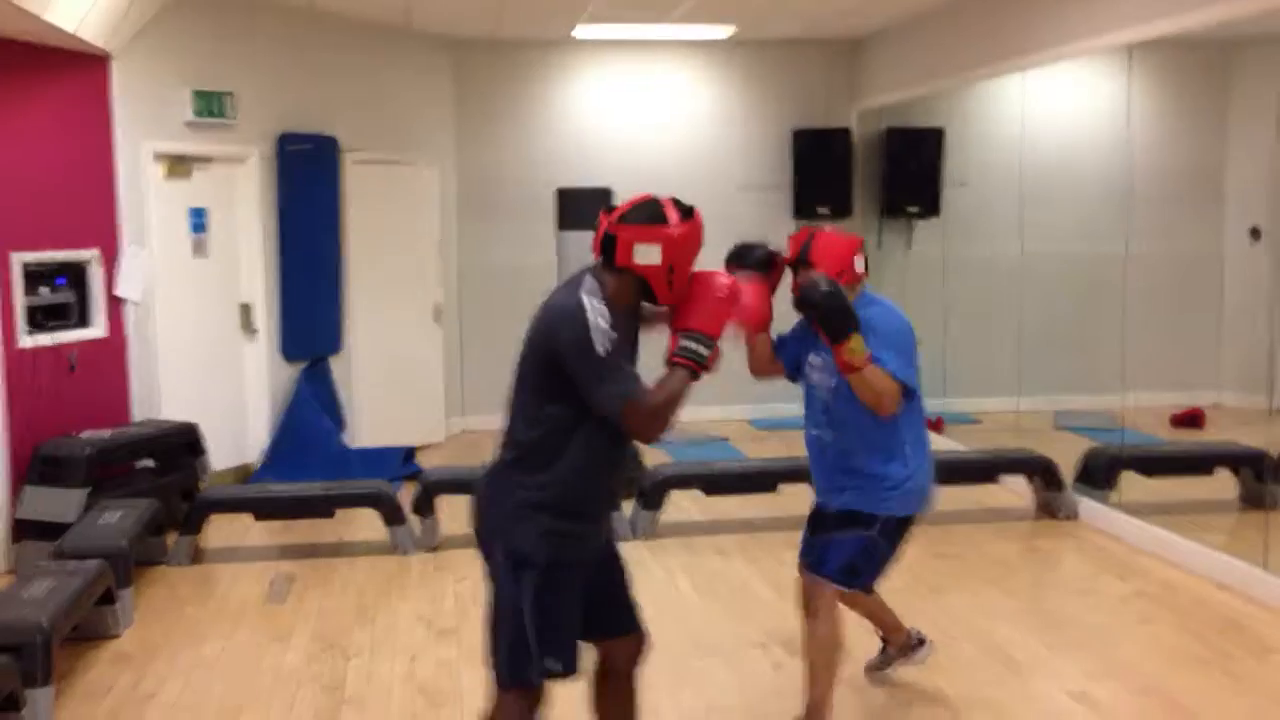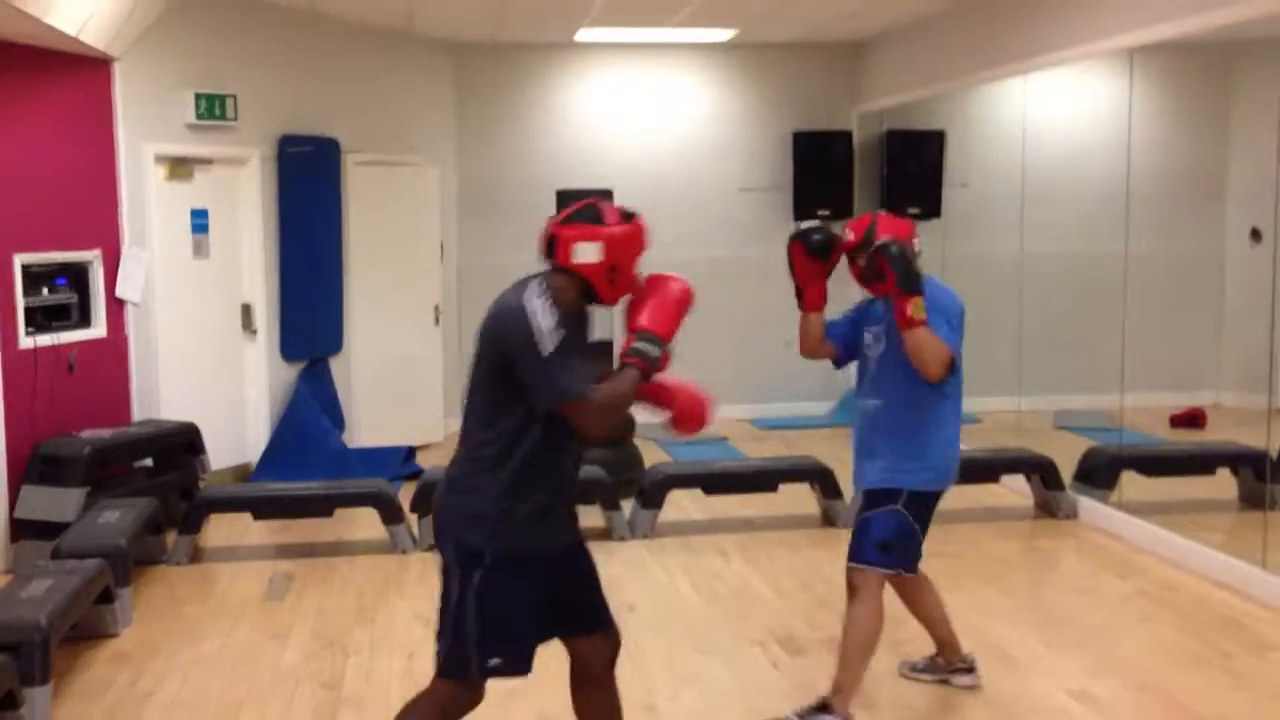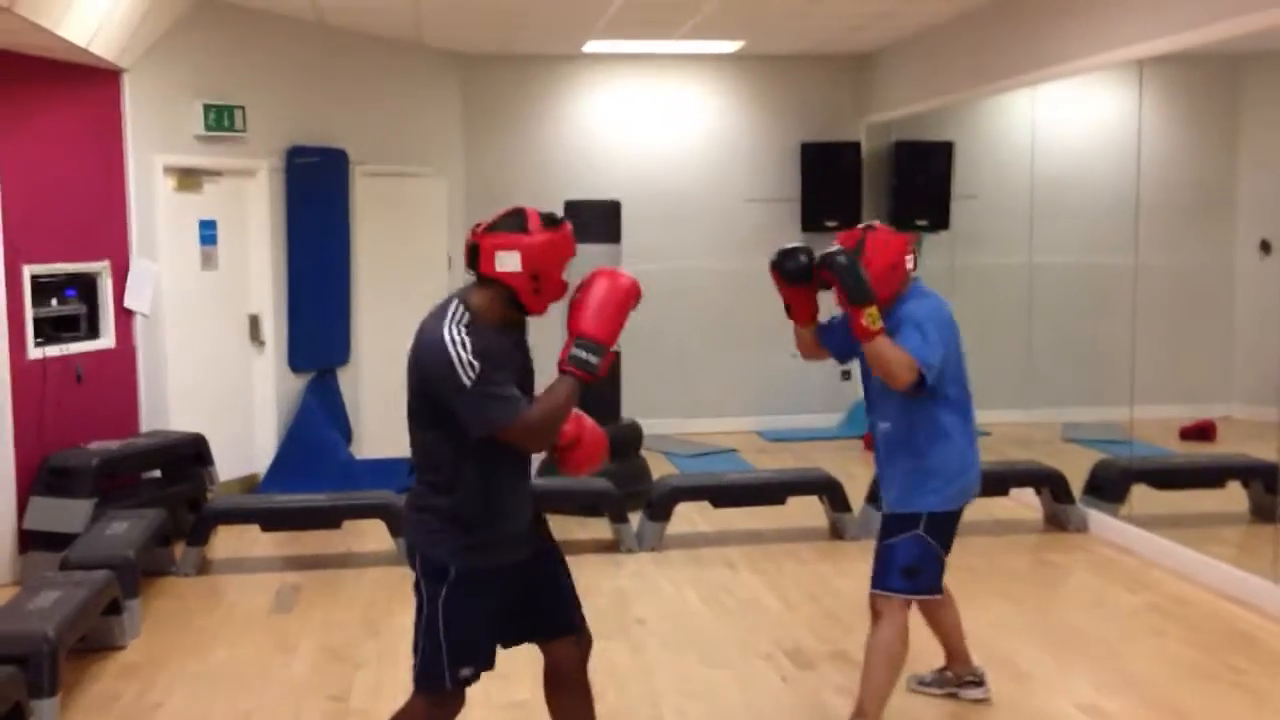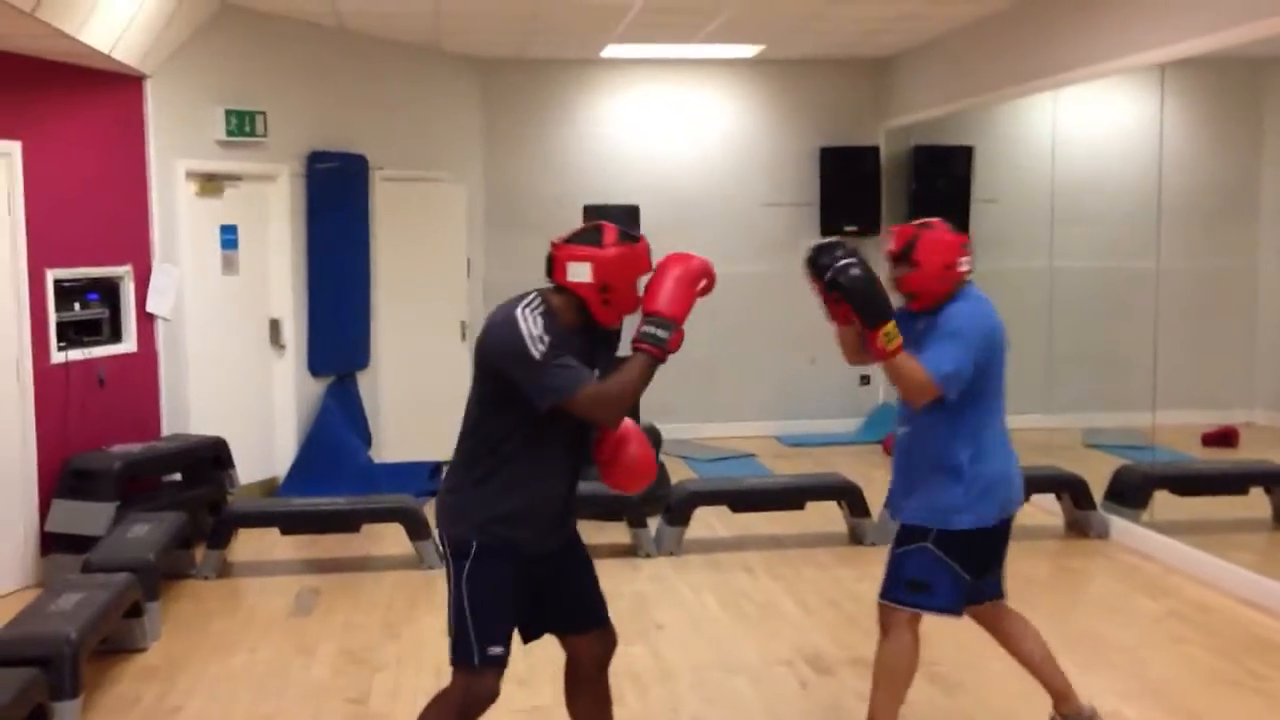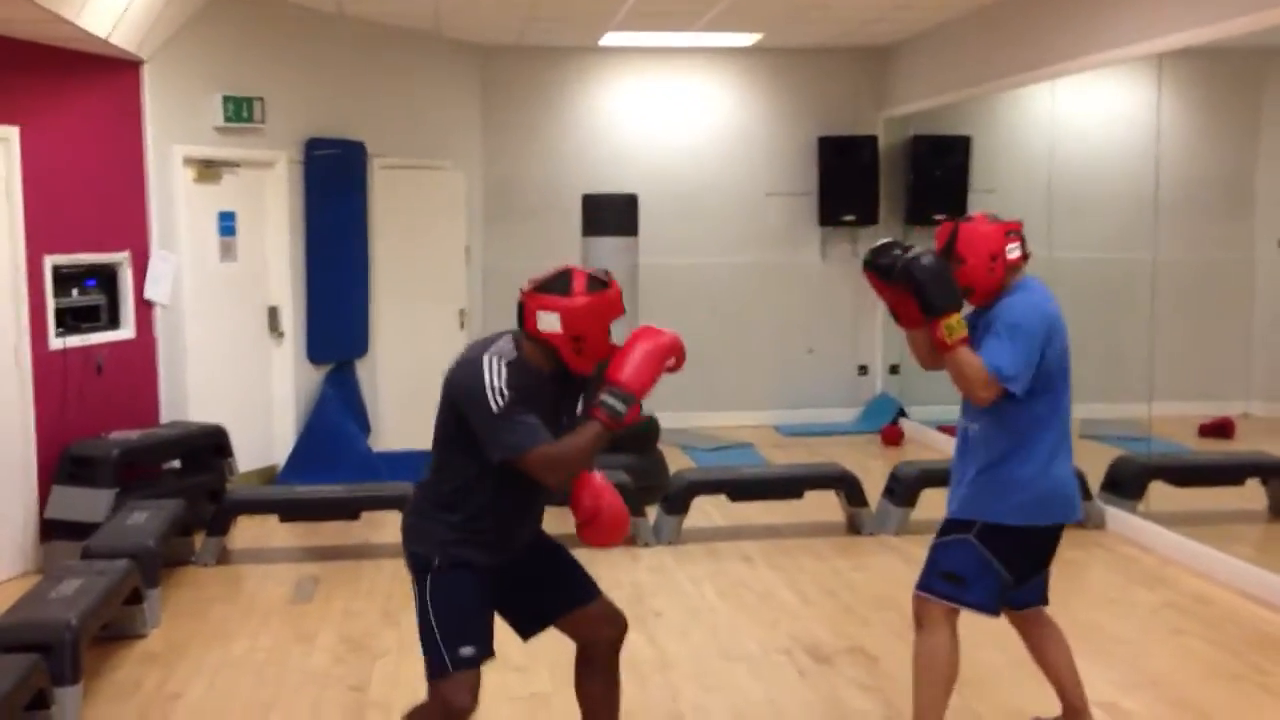
dt=0.4s
person 1, frame 1
left shoulder: (604, 294)
right shoulder: (581, 316)
right elbow: (646, 422)
right wrist: (695, 345)
left hip: (575, 523)
right hip: (533, 528)
left knee: (622, 648)
person 1, frame 2
left shoulder: (562, 306)
right shoulder: (526, 315)
right elbow: (593, 417)
left wrist: (653, 387)
right wrist: (646, 345)
left hip: (542, 521)
right hip: (488, 529)
left knee: (598, 648)
person 1, frame 3
left shoulder: (503, 317)
right shoulder: (448, 341)
right elbow: (529, 433)
left wrist: (561, 420)
right wrist: (586, 350)
left hip: (516, 528)
right hip: (457, 546)
left knee: (570, 650)
person 1, frame 4
left shoulder: (593, 325)
right shoulder: (519, 328)
right elbow: (600, 406)
left wrist: (616, 430)
right wrist: (660, 328)
left hip: (548, 523)
right hip: (487, 528)
left knee: (593, 648)
person 1, frame 5
left shoulder: (563, 367)
right shoulder: (486, 373)
right elbow: (550, 468)
left wrist: (584, 480)
right wrist: (621, 397)
left hip: (515, 539)
right hip: (451, 548)
left knee: (604, 629)
person 2, frame 1
left shoulder: (882, 322)
right shoulder: (815, 322)
left elbow: (886, 402)
right elbow: (764, 366)
left wrist: (845, 336)
right wrist: (755, 306)
left hip: (884, 489)
right hip: (841, 483)
left knee: (820, 593)
right knee: (819, 576)
right ankle: (902, 639)
person 2, frame 2
left shoulder: (937, 301)
right shoulder: (871, 309)
left elbow: (934, 365)
right elbow: (814, 348)
left wrist: (907, 299)
right wrist: (810, 286)
left hip: (913, 466)
right hip: (884, 462)
left knee: (864, 577)
right knee: (897, 568)
right ankle: (955, 659)
person 2, frame 3
left shoulder: (923, 311)
right shoulder: (881, 311)
left elbow: (900, 375)
right elbow: (812, 347)
left wrist: (861, 309)
right wrist: (799, 299)
left hip: (930, 477)
right hip: (911, 473)
left knee: (890, 600)
right knee: (920, 580)
right ankle: (962, 672)
person 2, frame 4
left shoulder: (966, 318)
right shoulder: (928, 312)
left elbow: (918, 391)
right elbow: (857, 353)
left wrist: (880, 323)
right wrist: (840, 301)
left hip: (952, 498)
right hip: (979, 490)
left knee: (897, 612)
right knee: (987, 607)
person 2, frame 5
left shoulder: (1024, 309)
right shoulder: (1004, 305)
left elbow: (982, 387)
right elbow: (933, 358)
left wrist: (945, 315)
right wrist: (904, 301)
left hip: (1007, 495)
right hip: (1034, 491)
left knee: (933, 608)
right knee: (1025, 610)
